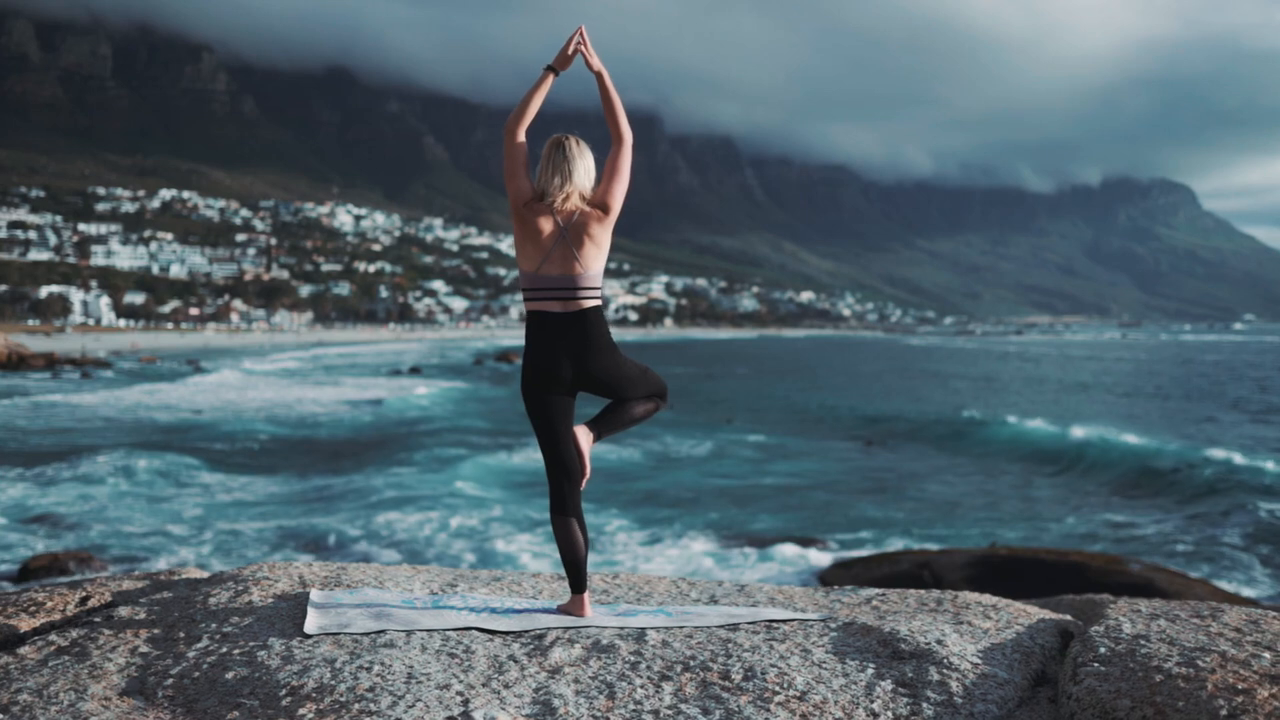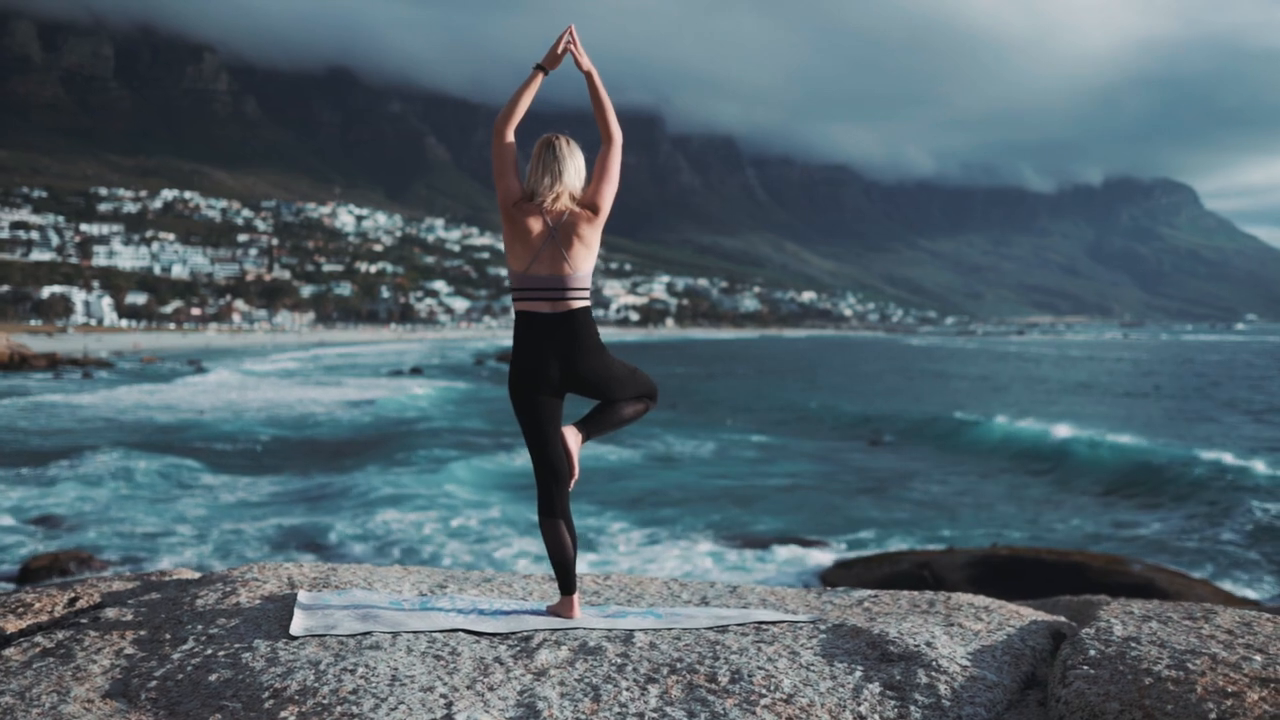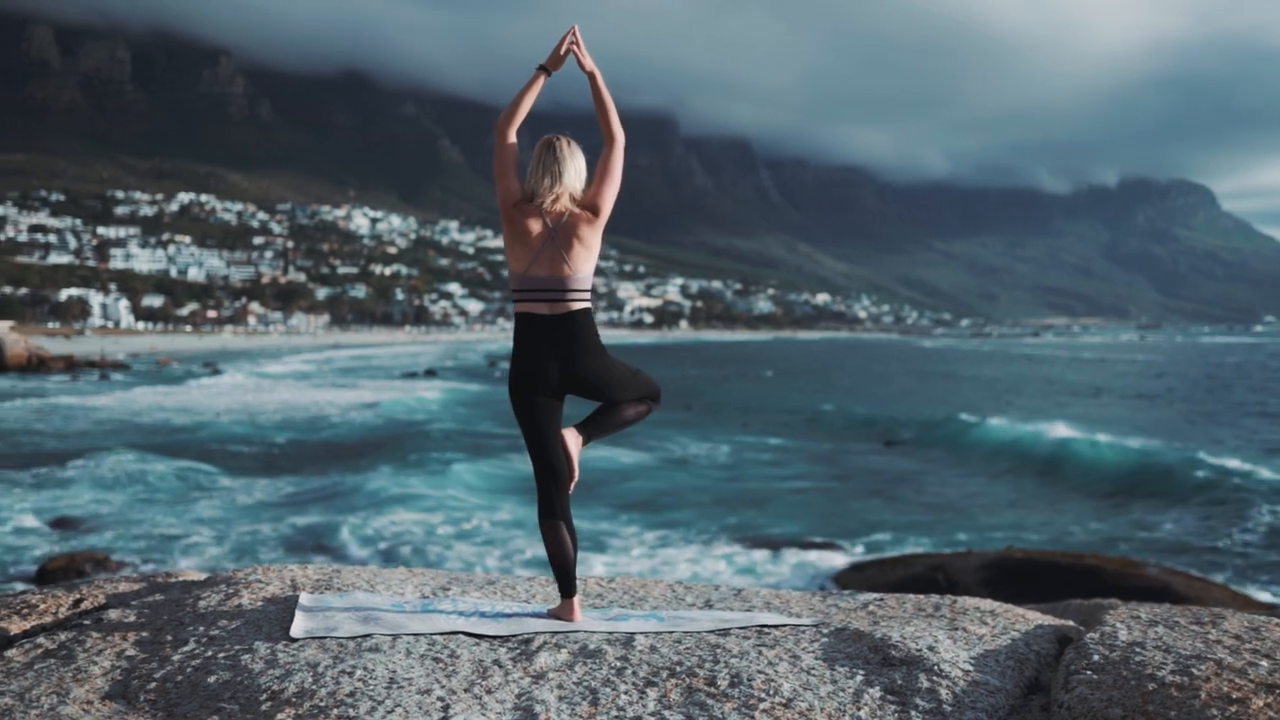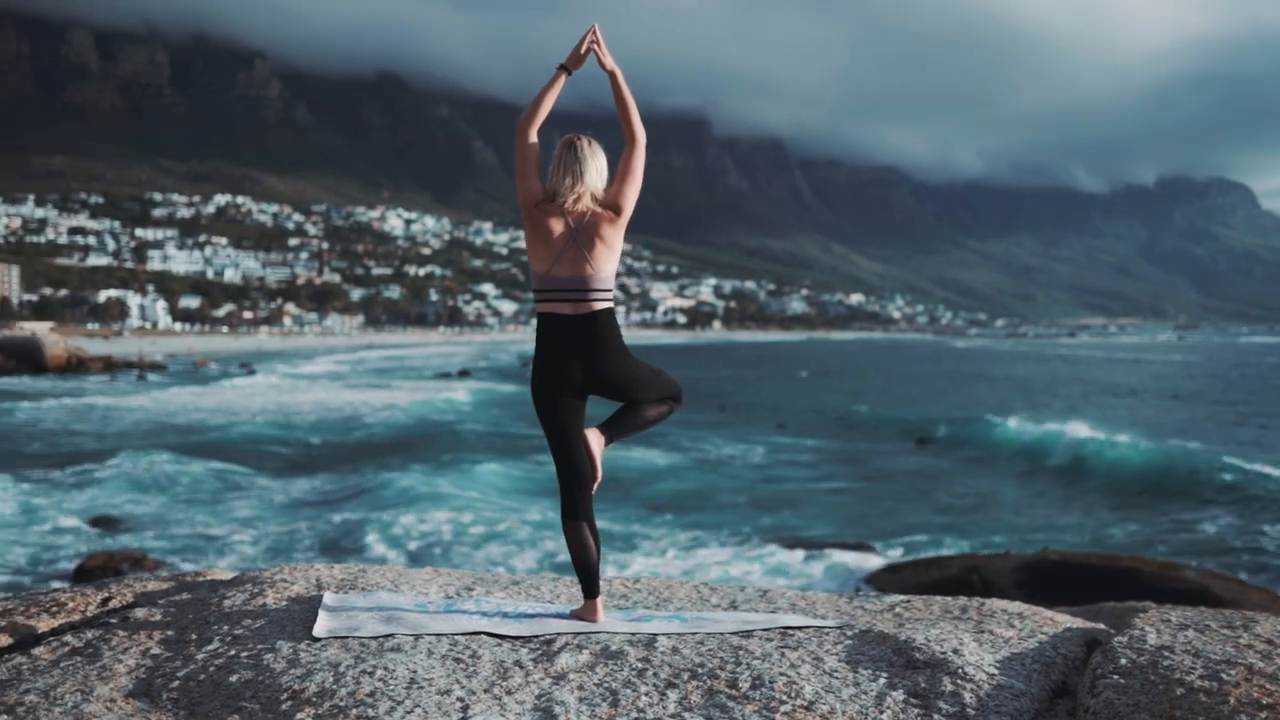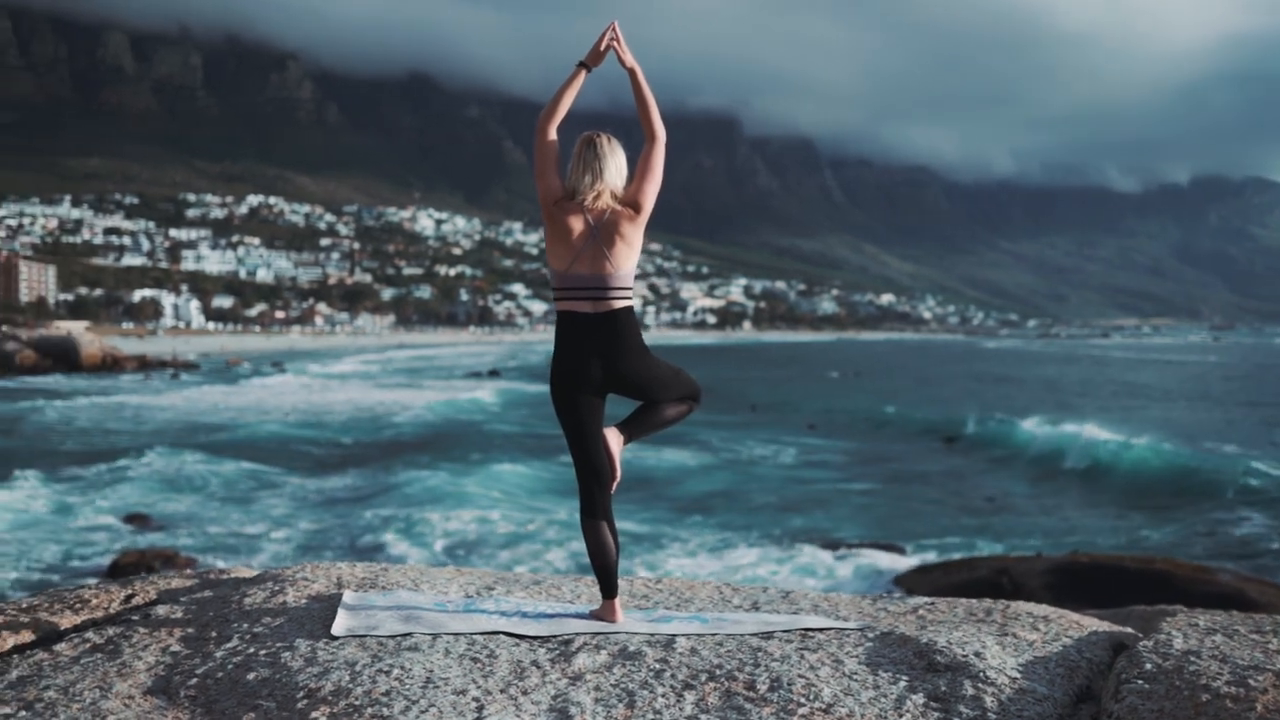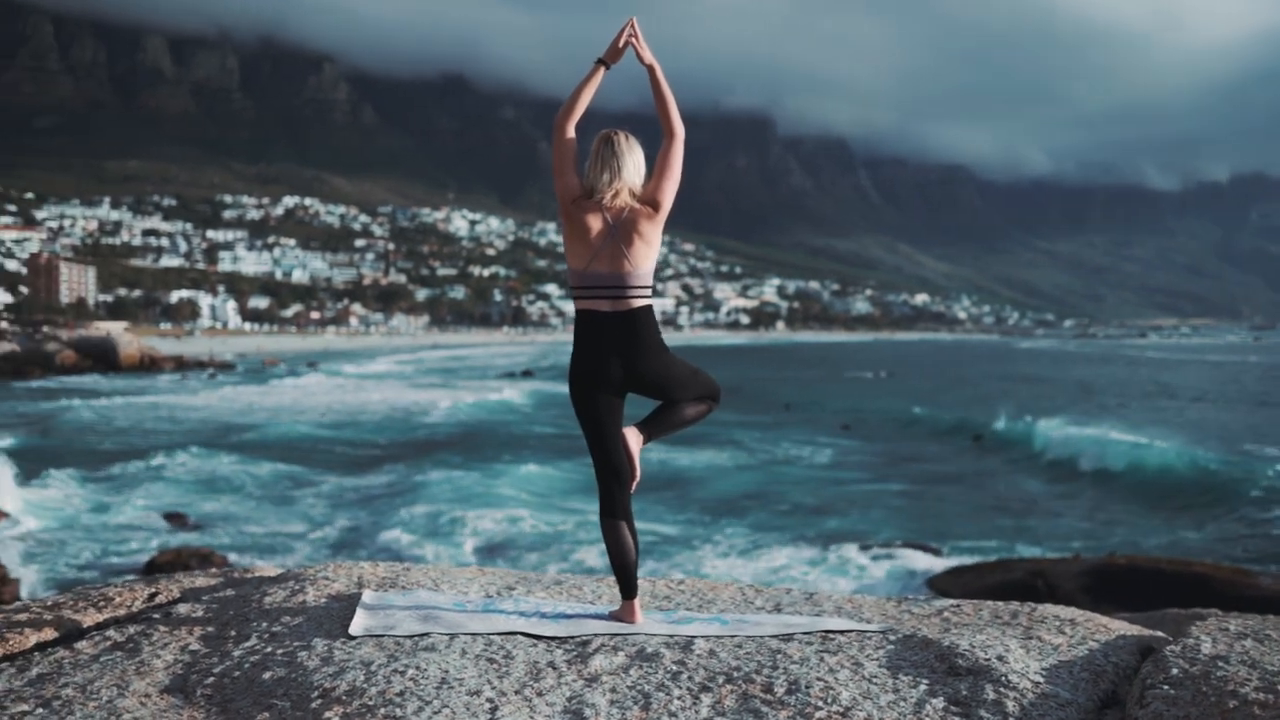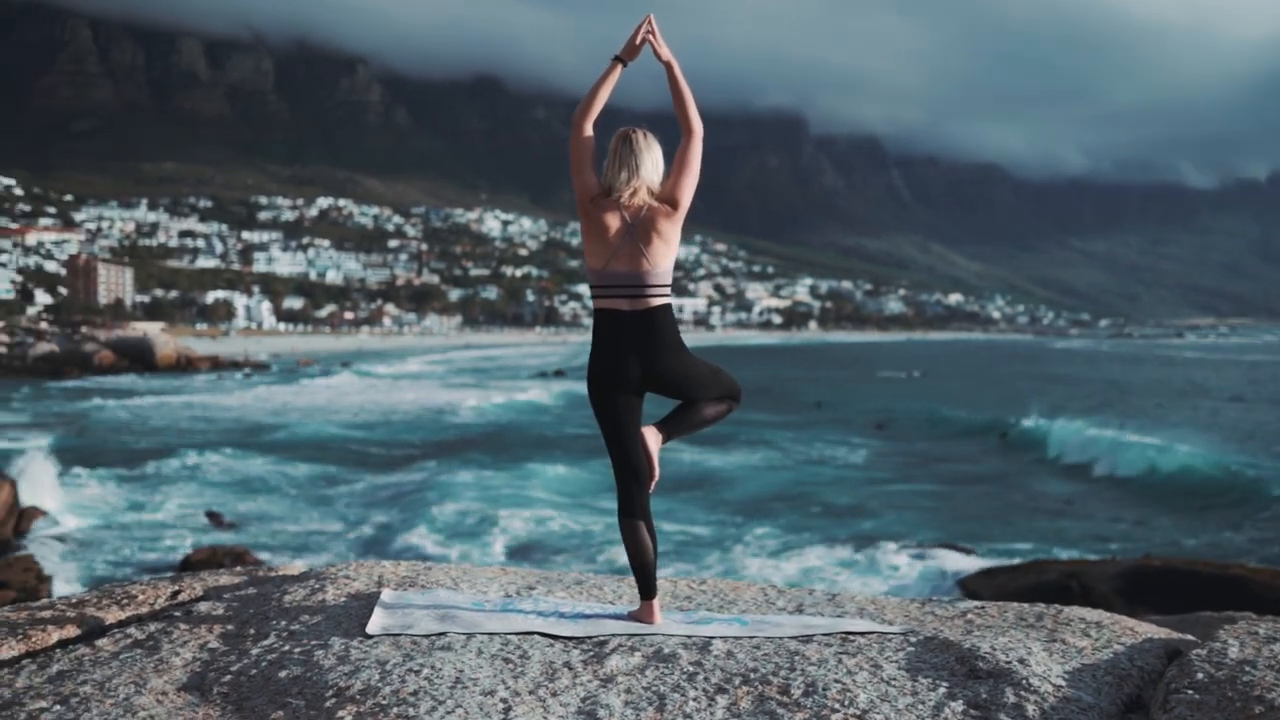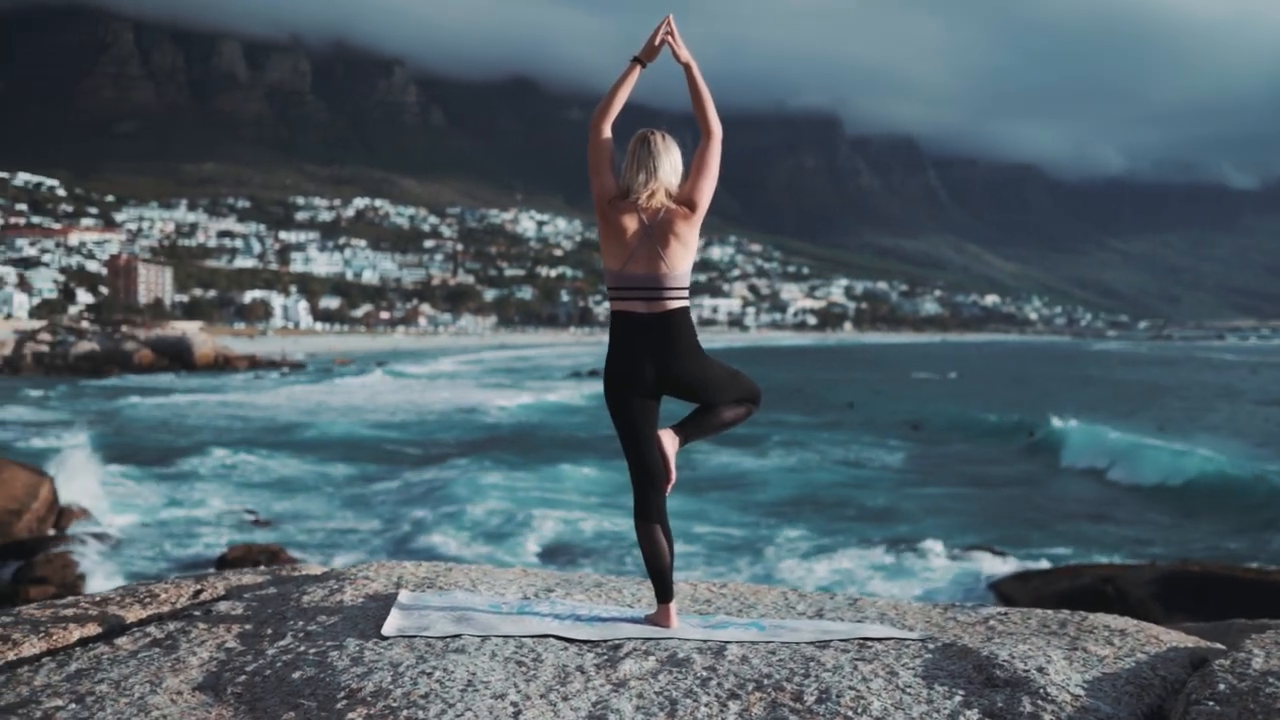
dt=0.4s
person 1, frame 1
left shoulder: (526, 215)
right shoulder: (601, 217)
left elbow: (513, 133)
right elbow: (624, 139)
left wrist: (555, 68)
right wrist: (597, 69)
left hip: (543, 358)
right hip: (592, 352)
left knee: (563, 484)
right knee: (654, 391)
left ankle: (579, 598)
right ankle: (591, 432)
person 1, frame 2
left shoulder: (516, 216)
right shoulder: (591, 219)
left elbow: (503, 131)
right elbow: (615, 139)
left wrist: (543, 68)
right wrist: (588, 69)
left hip: (531, 357)
right hip: (581, 352)
left knee: (551, 485)
right knee: (645, 392)
left ankle: (569, 600)
right ankle: (579, 433)
person 1, frame 3
left shoulder: (515, 216)
right shoulder: (590, 219)
left elbow: (504, 133)
right elbow: (616, 139)
left wrist: (547, 69)
right wrist: (590, 69)
left hip: (530, 360)
right hip: (581, 355)
left knee: (551, 488)
right knee: (647, 392)
left ankle: (568, 602)
right ankle: (579, 434)
person 1, frame 4
left shoulder: (537, 216)
right shoulder: (612, 219)
left elbow: (526, 132)
right elbow: (638, 140)
left wrist: (567, 68)
right wrist: (611, 68)
left hip: (553, 360)
right hip: (603, 354)
left knee: (574, 488)
right knee: (669, 393)
left ankle: (592, 604)
right ankle: (602, 436)
person 1, frame 5
left shoulder: (556, 214)
right shoulder: (632, 216)
left elbow: (545, 130)
right elbow: (657, 136)
left wrist: (587, 64)
right wrist: (630, 65)
left hip: (572, 359)
right hip: (623, 353)
left knee: (593, 487)
right knee: (687, 392)
left ankle: (610, 604)
right ankle: (621, 434)
person 1, frame 6
left shoulder: (575, 213)
right shoulder: (651, 215)
left elbow: (563, 128)
right elbow: (676, 134)
left wrist: (605, 62)
right wrist: (650, 62)
left hip: (591, 358)
right hip: (642, 352)
left knee: (612, 487)
right knee: (707, 392)
left ankle: (630, 605)
right ankle: (641, 435)
person 1, frame 7
left shoulder: (592, 212)
right shoulder: (669, 213)
left elbow: (581, 126)
right elbow: (694, 131)
left wrist: (622, 58)
right wrist: (666, 59)
left hip: (609, 357)
right hip: (661, 351)
left knee: (631, 487)
right knee: (728, 392)
left ankle: (648, 605)
right ankle: (659, 434)
person 1, frame 8
left shoulder: (610, 214)
right shoulder: (687, 216)
left elbow: (599, 127)
right elbow: (714, 133)
left wrist: (641, 60)
right wrist: (687, 61)
left hip: (626, 360)
right hip: (677, 354)
left knee: (647, 490)
right knee: (747, 395)
left ankle: (665, 609)
right ankle: (676, 436)
